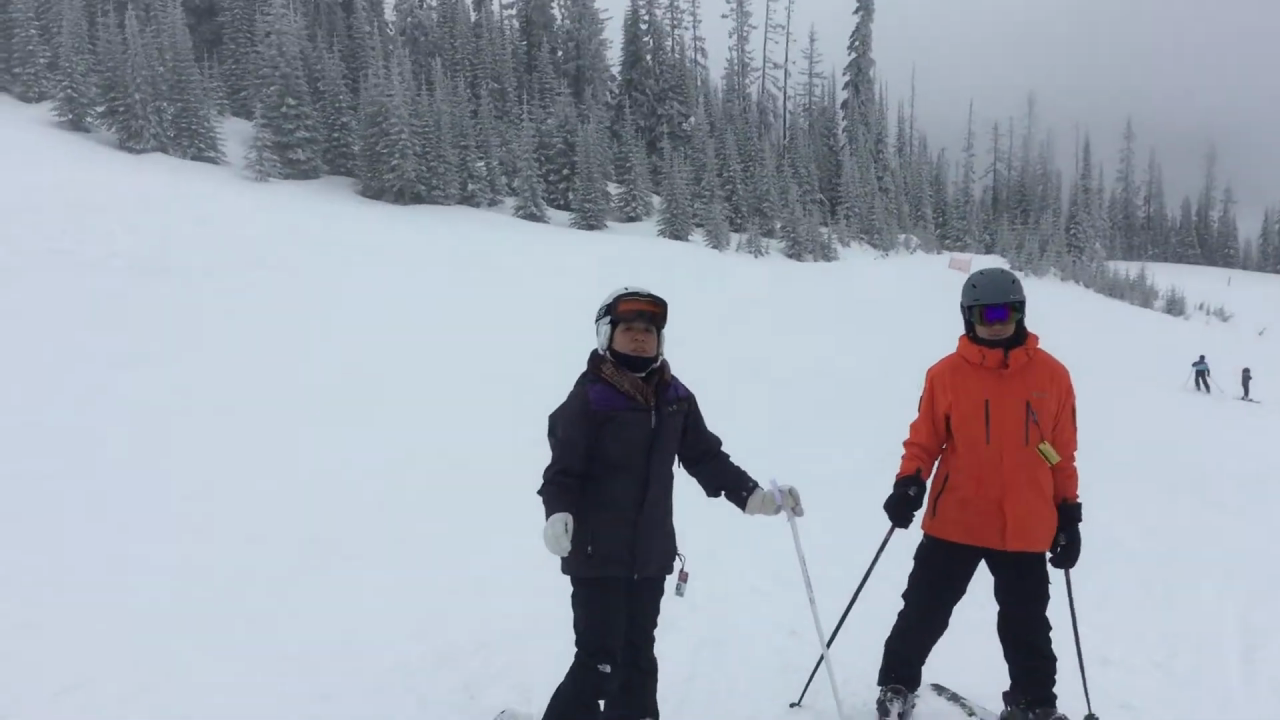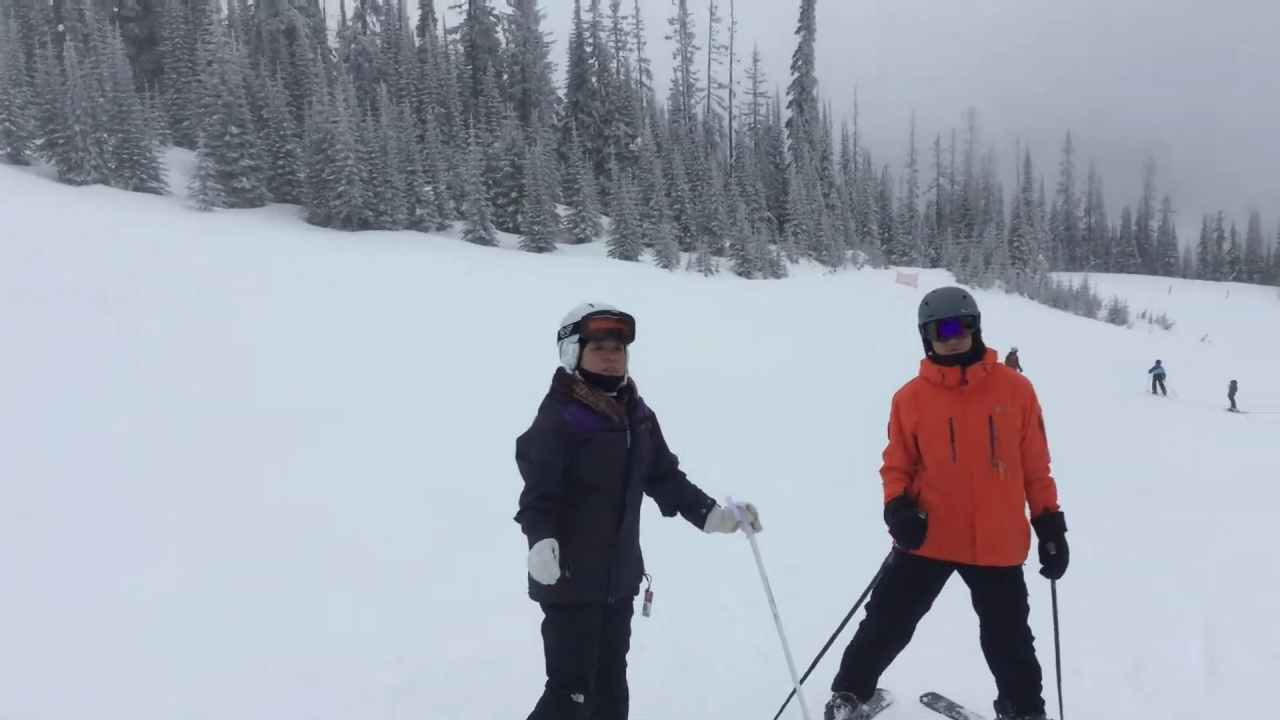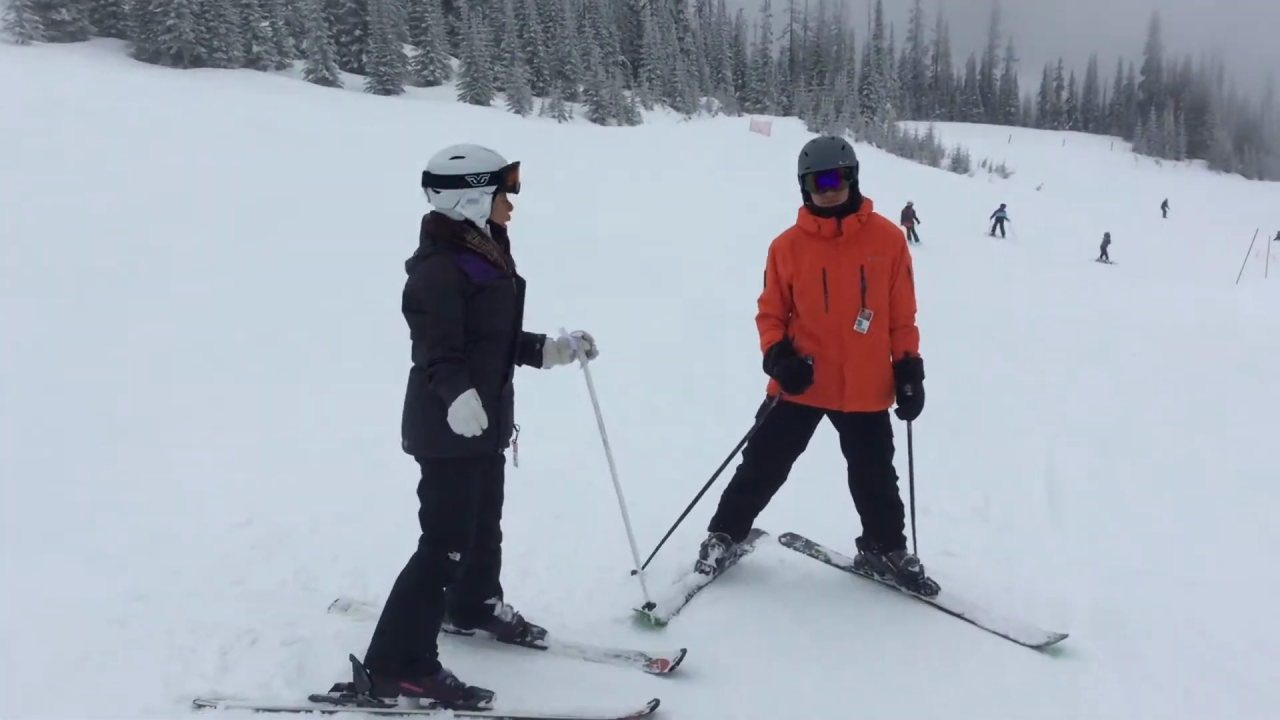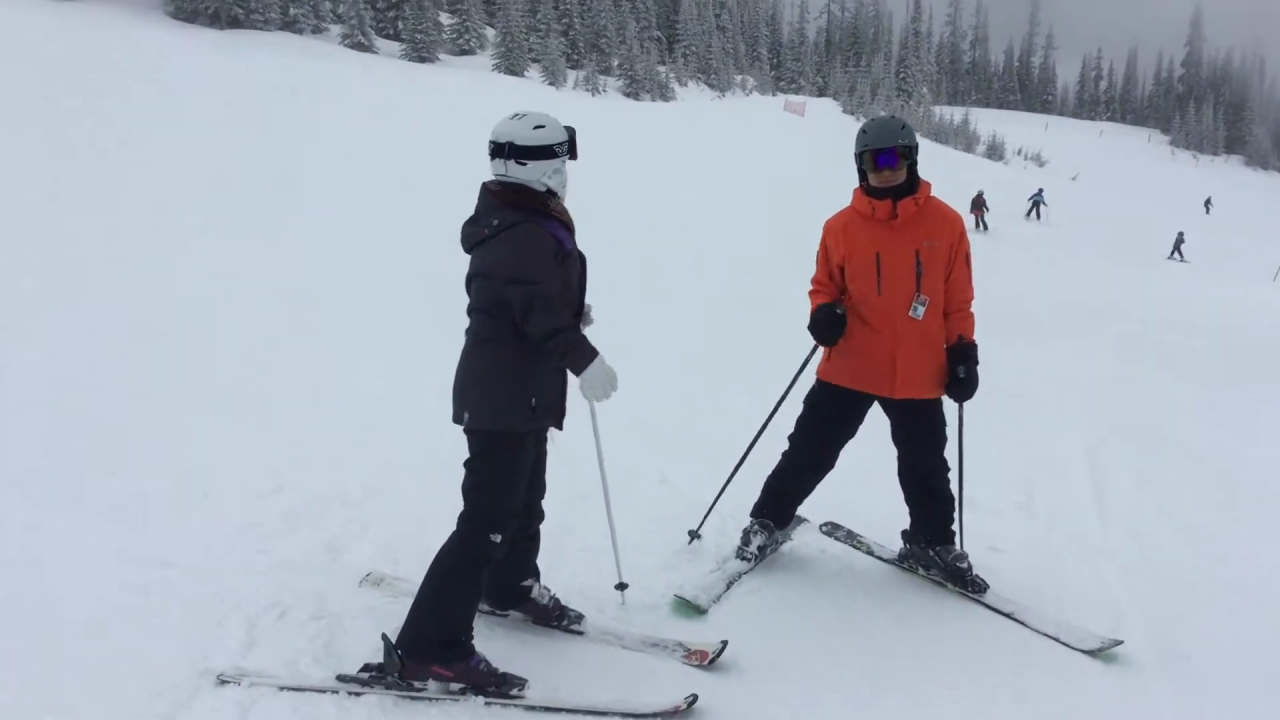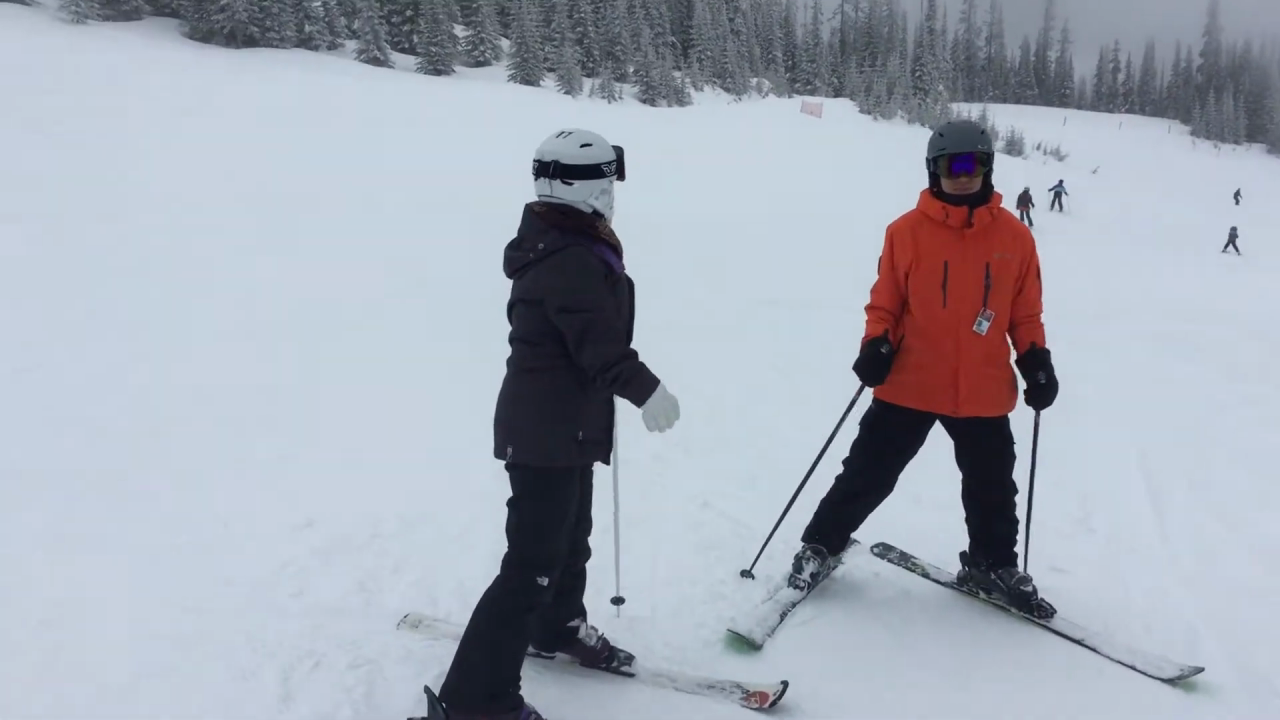
dt=0.4s
person 1, frame 1
left shoulder: (675, 397)
right shoulder: (589, 398)
left elbow: (706, 456)
right elbow: (563, 469)
left wrist: (753, 495)
right wrist: (559, 514)
left hip: (651, 552)
right hip: (597, 553)
left knee: (638, 654)
right knee: (598, 663)
person 1, frame 2
left shoulder: (638, 415)
right shoulder: (557, 419)
left elbow: (664, 478)
right elbow: (539, 495)
left wrist: (712, 513)
right wrist: (541, 540)
left hip: (619, 574)
right hip: (570, 577)
left knee: (610, 680)
person 1, frame 3
left shoulder: (486, 259)
right shoulder: (441, 269)
right elbow: (437, 350)
left wrist: (549, 349)
right wrist: (457, 397)
left hip: (486, 422)
right hip: (449, 427)
left knee: (483, 524)
right knee: (446, 542)
left ankle: (474, 604)
right ankle: (397, 664)
person 1, frame 4
left shoulder: (509, 222)
right shoulder: (528, 236)
right elbow: (546, 316)
left wrist: (574, 317)
right wrist: (586, 361)
left hip: (519, 390)
right hip: (503, 395)
left knee: (524, 500)
right knee: (487, 520)
left ankle: (512, 585)
right ankle: (430, 647)
person 1, frame 5
left shoulder: (555, 245)
right shoulder: (574, 261)
right elbow: (599, 343)
right wrist: (645, 390)
left hip: (564, 423)
right hip: (549, 429)
left knee: (569, 537)
right knee: (534, 560)
left ankle: (558, 626)
person 2, frame 1
left shoulder: (1051, 374)
right shoulder: (946, 373)
left elbow: (1061, 452)
right elbow: (924, 439)
left wrist: (1067, 514)
right wrist: (909, 484)
left hip: (1026, 528)
right hip: (955, 521)
left knee: (1027, 625)
right knee: (925, 610)
person 2, frame 2
left shoulder: (1014, 389)
right shoulder: (911, 397)
left elbow: (1035, 463)
right elbow: (897, 464)
left wrist: (1049, 522)
right wrist: (899, 507)
left hip: (998, 541)
right hip: (929, 537)
left knee: (1008, 635)
right knee: (888, 621)
person 2, frame 3
left shoulder: (887, 239)
right shoulder: (787, 245)
left elbow: (901, 313)
right elbow: (771, 312)
left wrist: (909, 367)
right wrist: (777, 356)
left hip: (866, 387)
right hip: (801, 383)
left knee: (875, 475)
right knee: (763, 466)
left ankle: (884, 547)
right ankle: (725, 534)
person 2, frame 4
left shoulder: (945, 223)
right shoulder: (841, 226)
left elbow: (957, 298)
right elbow: (826, 288)
left wrist: (963, 352)
right wrist: (825, 314)
left hip: (919, 373)
right hip: (850, 367)
left knee: (926, 465)
right knee: (810, 452)
left ankle: (932, 541)
right ankle: (768, 520)
person 2, frame 5
left shoulder: (1014, 236)
right shoulder: (907, 231)
left elbow: (1024, 309)
right elbow: (886, 302)
left wrist: (1036, 359)
right wrist: (875, 345)
left hip: (983, 389)
right hip: (909, 383)
left knee: (992, 487)
right knee: (867, 474)
left ankle: (993, 564)
right ankle: (820, 546)
